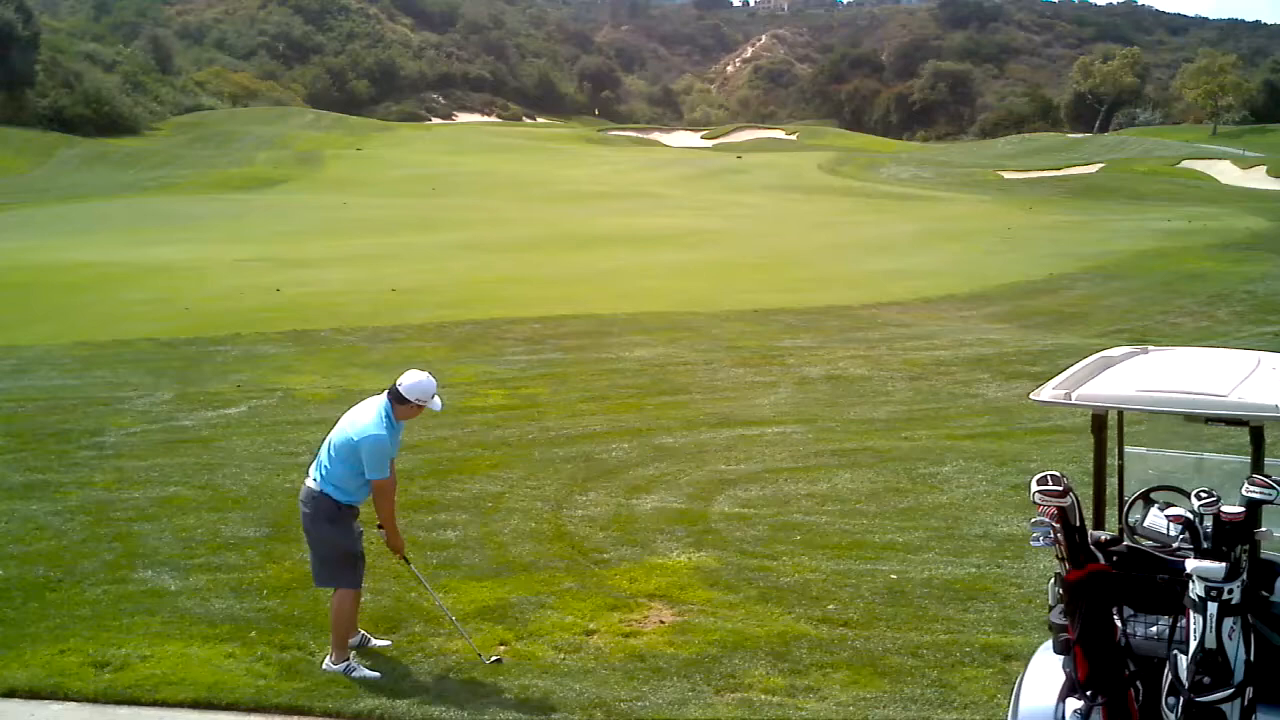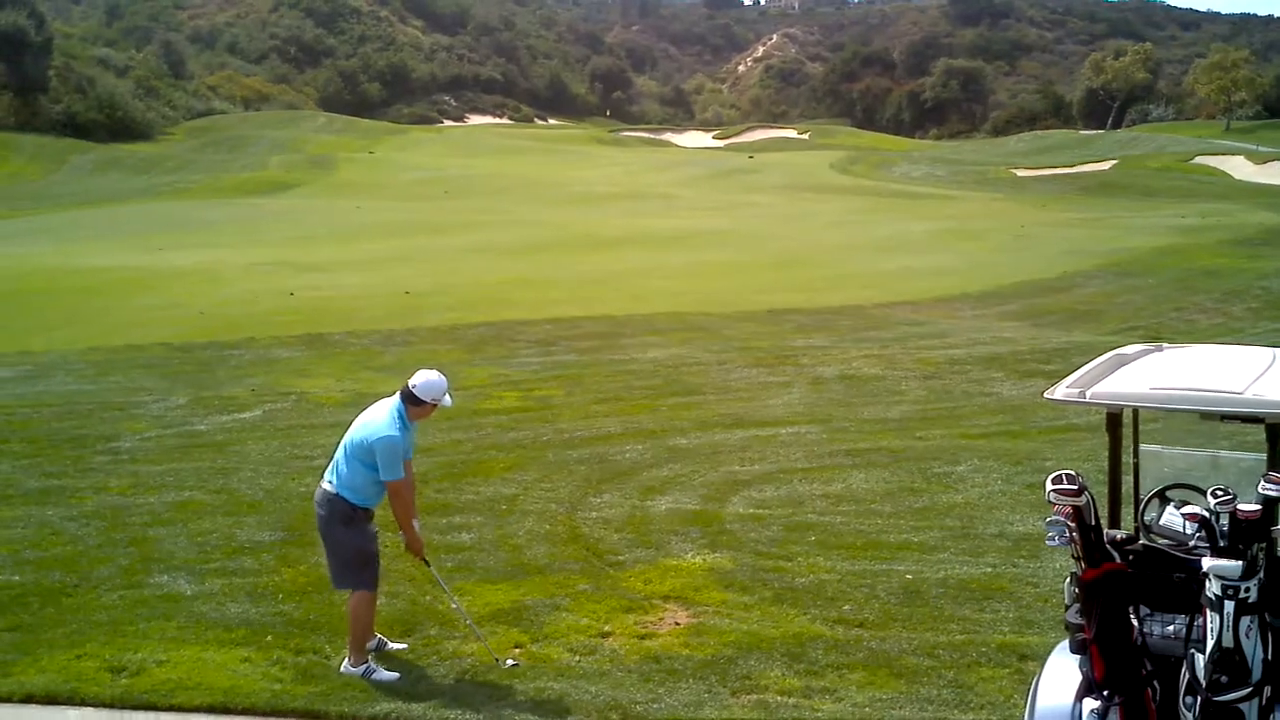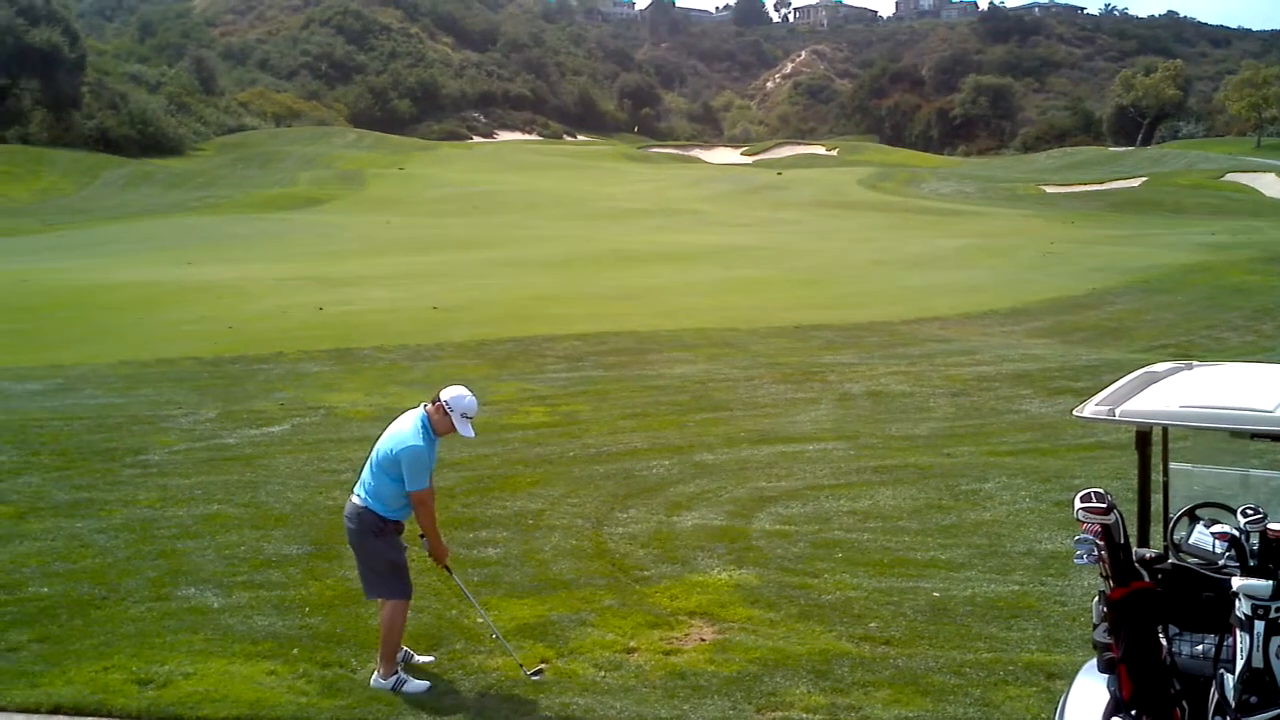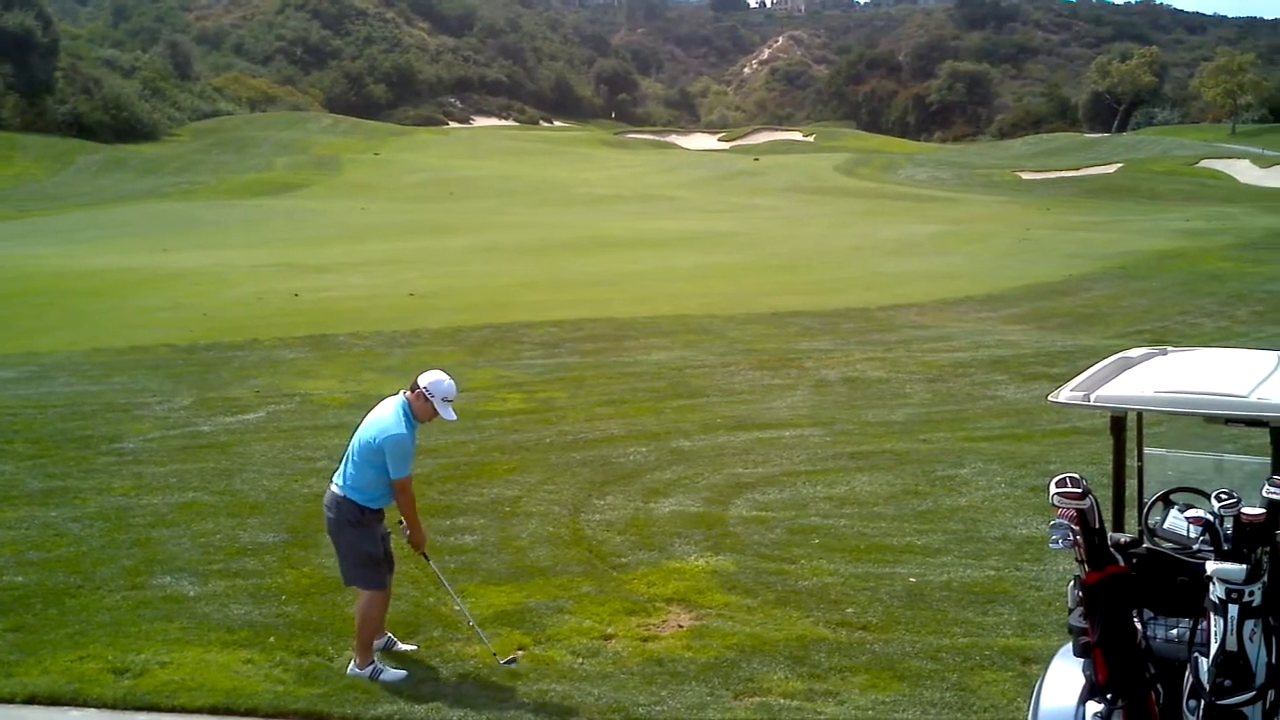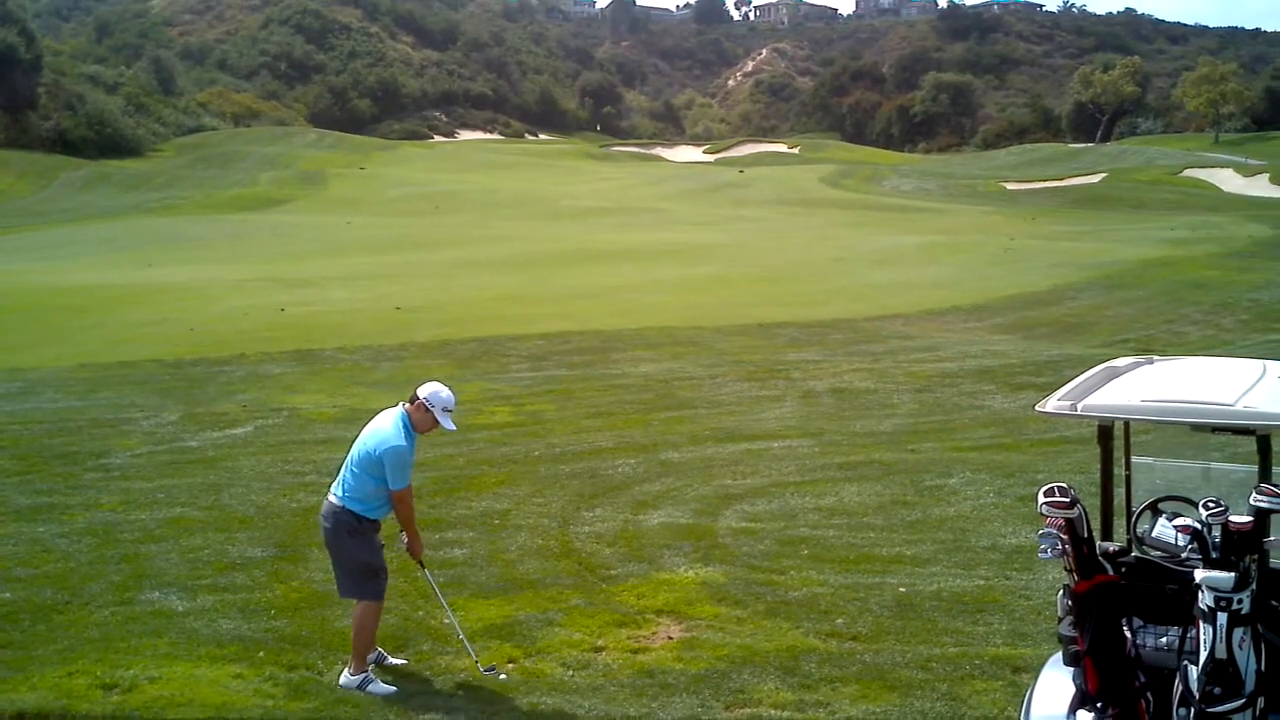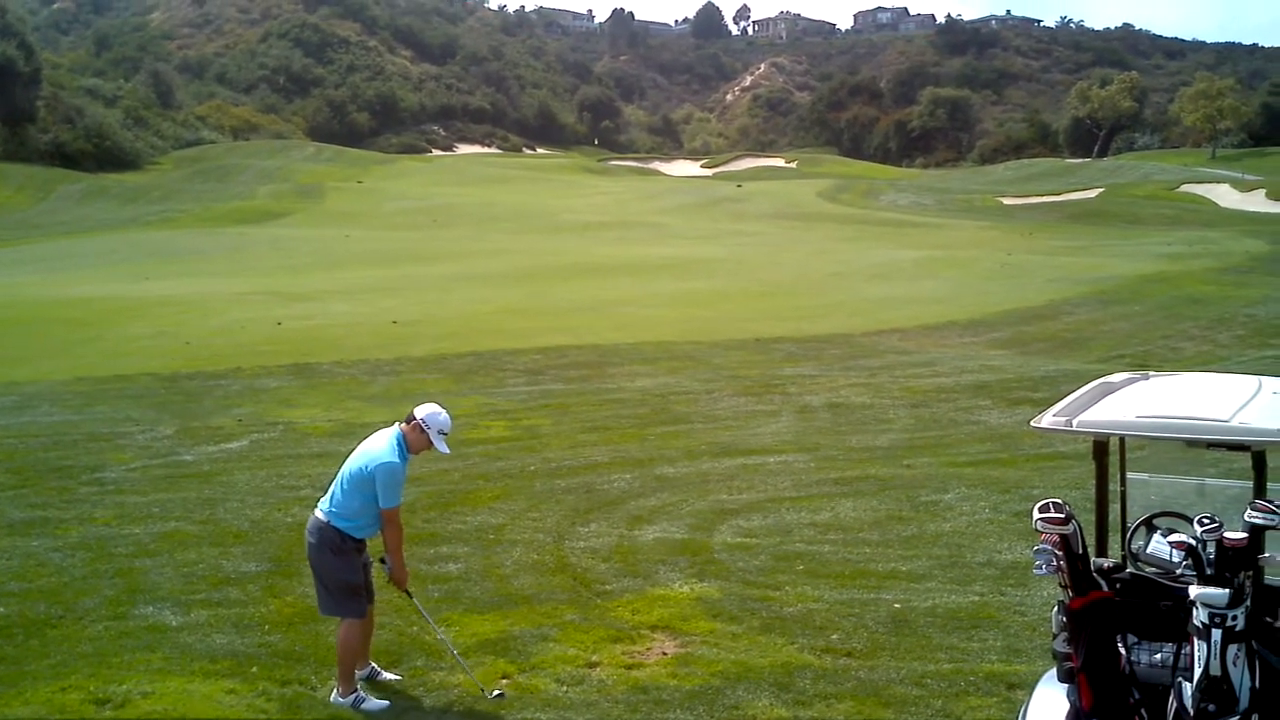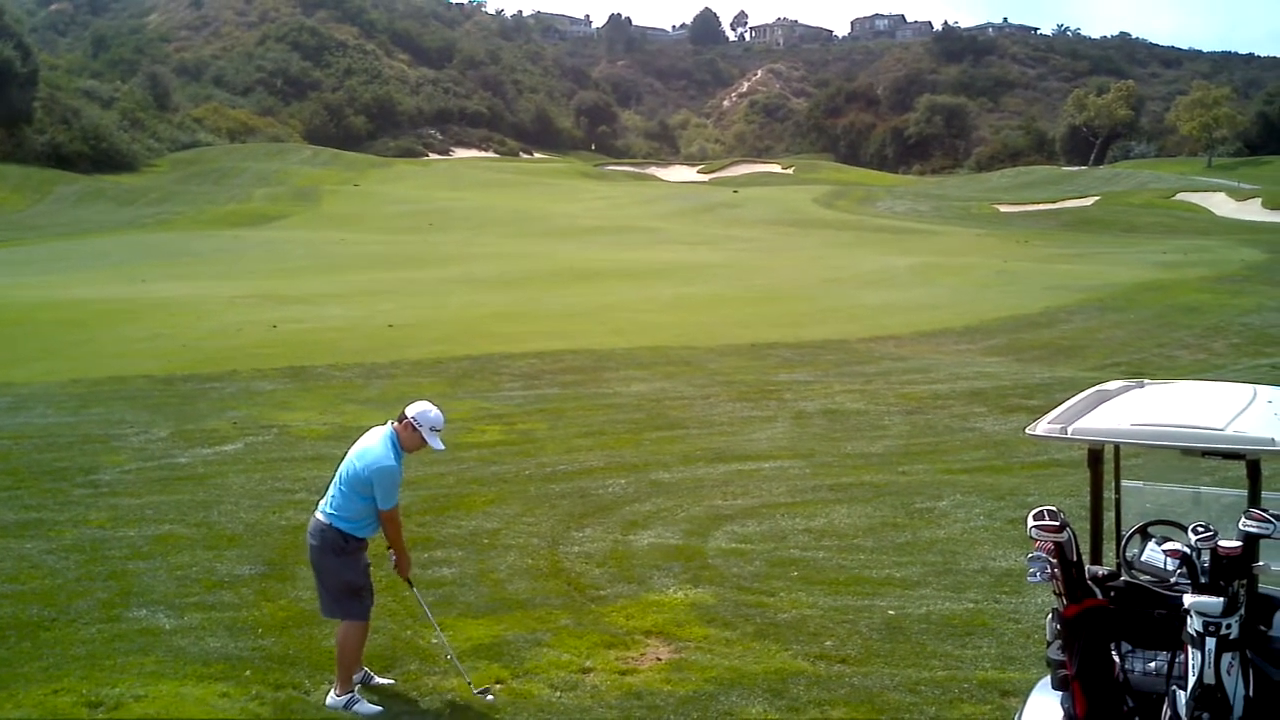
dt=0.7s
person 1, frame 1
left shoulder: (387, 411)
right shoulder: (375, 434)
left elbow: (390, 473)
right elbow: (381, 491)
left wrist: (391, 523)
right wrist: (393, 535)
left hip: (338, 500)
right hip: (325, 504)
left knee: (354, 573)
right knee: (347, 581)
left ankle: (350, 633)
right ankle: (338, 657)
person 1, frame 2
left shoulder: (396, 411)
right shoulder: (389, 434)
left elbow: (407, 474)
right elbow: (396, 493)
left wrist: (414, 522)
right wrist: (411, 536)
left hip: (352, 503)
right hip: (340, 507)
left knee: (370, 576)
right knee: (363, 584)
left ankle: (367, 638)
right ankle: (356, 660)
person 1, frame 3
left shoulder: (419, 421)
right shoulder: (414, 444)
left elbow: (427, 488)
right elbow: (421, 503)
left wrist: (432, 536)
right wrist: (436, 544)
left hip: (380, 515)
right hip: (371, 520)
left knee: (396, 588)
right knee: (397, 594)
left ankle: (393, 650)
right ankle: (386, 672)
person 1, frame 4
left shoulder: (396, 405)
right shoulder: (397, 433)
left elbow: (401, 483)
right elbow: (403, 491)
left wrist: (410, 522)
right wrist: (416, 530)
left hip: (362, 504)
right hip: (351, 510)
left knee: (383, 573)
right knee: (373, 584)
left ankle: (377, 636)
right ankle: (362, 662)
person 1, frame 5
left shoulder: (393, 416)
right shoulder: (397, 444)
left elbow: (401, 489)
right elbow: (401, 500)
left wrist: (408, 531)
right wrist: (413, 538)
left hip: (357, 515)
right hip: (347, 520)
left knee: (376, 585)
right knee: (369, 594)
left ankle: (369, 650)
right ankle: (355, 671)
person 1, frame 6
left shoulder: (389, 437)
right shoulder: (390, 462)
left elbow: (386, 517)
right elbow: (391, 522)
left wrist: (391, 557)
right wrist: (398, 566)
left hip: (344, 533)
right hip: (332, 537)
left knee: (365, 604)
right knee: (353, 613)
left ankle: (362, 666)
right ankle: (345, 691)
person 1, frame 7
left shoulder: (380, 434)
right shoulder: (386, 464)
right elbow: (389, 520)
left wrist: (397, 551)
right wrist: (402, 557)
left hip: (342, 533)
right hip: (335, 539)
left knee: (362, 606)
right knee: (353, 614)
left ankle: (355, 670)
right ankle: (342, 691)
